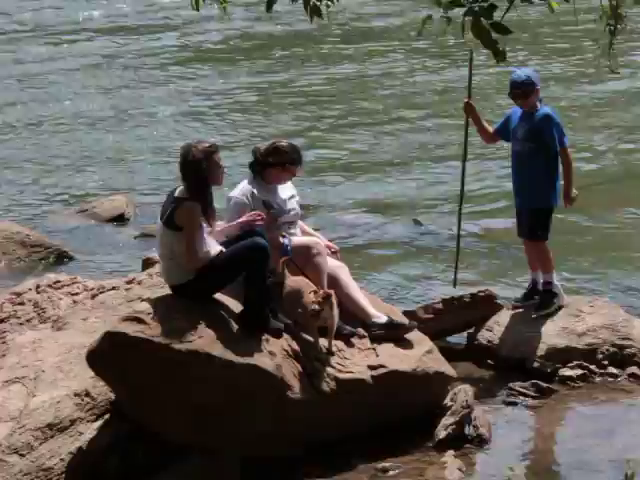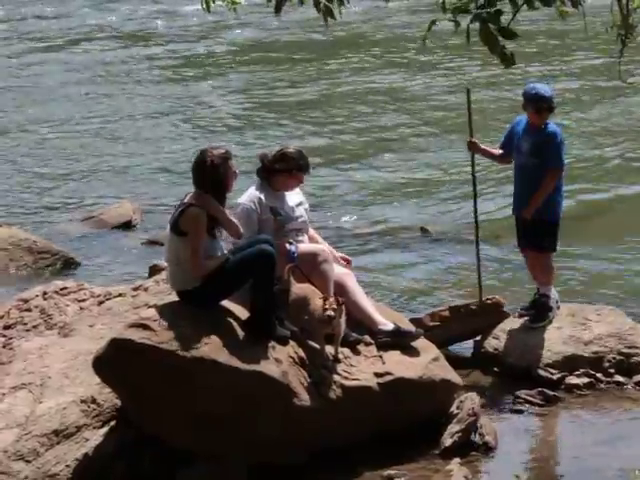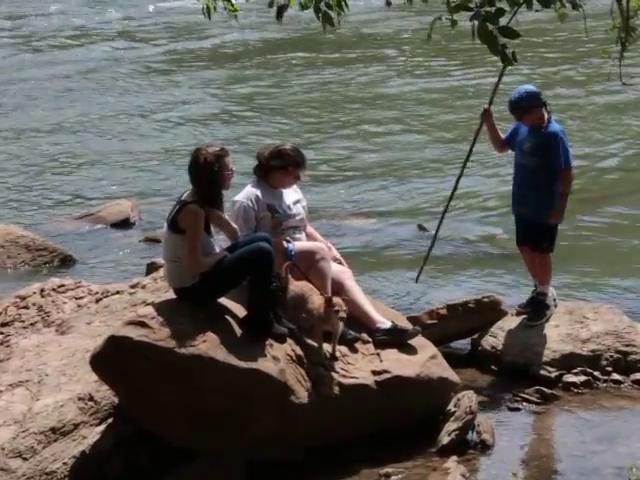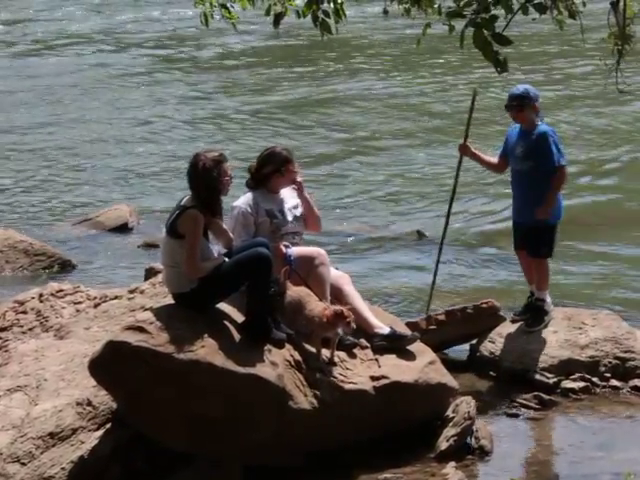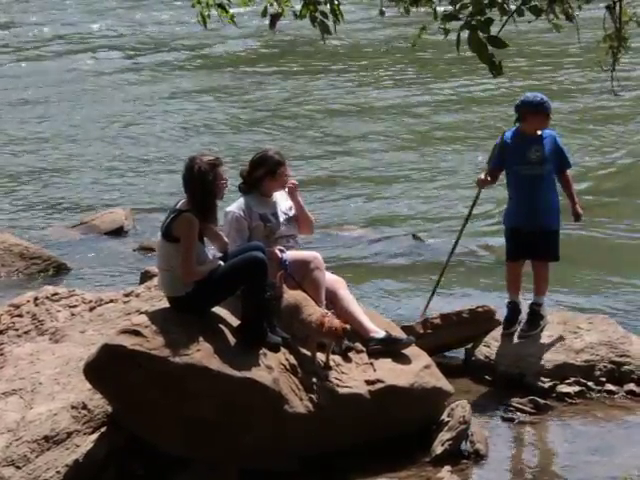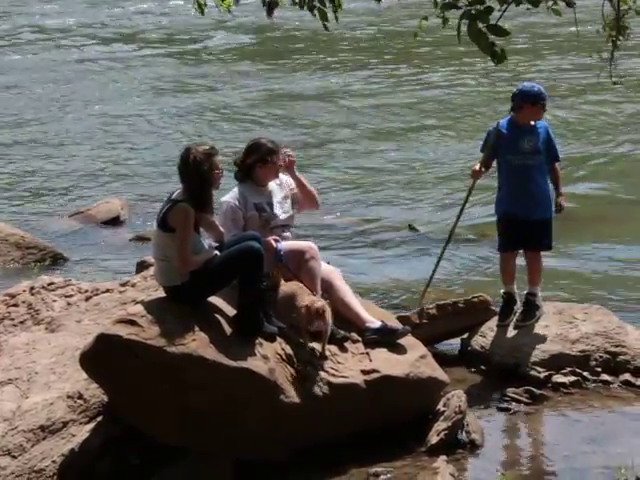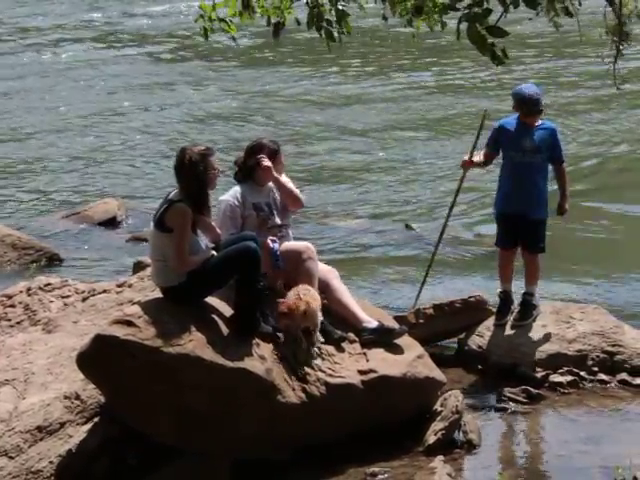
dt=0.7s
person 1, frame 1
left shoulder: (546, 117)
right shoulder: (514, 115)
left elbow: (564, 153)
right elbow: (490, 137)
left wrist: (568, 188)
right wrist: (474, 116)
left hip: (542, 194)
right hip: (522, 192)
left knee: (536, 241)
right knee: (527, 240)
left ankle: (553, 289)
right ankle: (536, 284)
person 1, frame 2
left shoulder: (552, 135)
right shoulder: (518, 125)
left elbow: (554, 176)
right elbow: (506, 157)
left wrist: (533, 205)
right wrist: (480, 150)
left hip: (545, 207)
right hip: (522, 204)
left knee: (541, 254)
right knee: (527, 252)
left ankle: (548, 300)
right ankle: (542, 293)
person 1, frame 3
left shoulder: (554, 134)
right shoulder: (522, 127)
left elbow: (567, 173)
right elbow: (501, 146)
left wrist: (559, 208)
right wrist: (489, 123)
left hip: (544, 207)
right hip: (523, 204)
left knee: (540, 252)
right knee: (525, 248)
left ankle: (546, 298)
right ankle: (540, 291)
person 1, frame 4
left shoulder: (545, 135)
right shoulder: (513, 133)
left elbow: (561, 172)
right elbow: (500, 166)
left wrist: (548, 204)
right wrist: (472, 154)
left hip: (542, 212)
right hip: (521, 210)
left knee: (538, 258)
right knee: (523, 253)
left ankle: (543, 305)
right ankle: (534, 297)
person 1, frame 5
left shoulder: (551, 139)
right shoulder: (507, 141)
left elbow: (562, 173)
right elbow: (494, 174)
left wrist: (574, 202)
right wrist: (484, 180)
left hip: (546, 216)
right hip: (517, 217)
left knee: (541, 263)
right knee: (513, 263)
left ankle: (537, 310)
right ankle: (513, 307)
person 1, frame 6
left shoulder: (543, 129)
right shoulder: (500, 130)
left elbow: (552, 164)
right elbow: (487, 161)
left wrist: (559, 193)
right wrist: (478, 169)
left hip: (539, 206)
right hip: (509, 207)
left knee: (533, 253)
right knee: (507, 254)
left ankle: (533, 299)
right ankle: (509, 297)
person 1, frame 7
left shoulder: (549, 131)
right shoulder: (504, 127)
left elbow: (559, 167)
right elbow: (487, 156)
left wrist: (564, 197)
right wrist: (473, 162)
left hip: (535, 206)
right hip: (507, 203)
left knee: (531, 253)
right knee: (505, 251)
left ankle: (530, 299)
right ankle: (505, 297)
person 2, frame 1
left shoulder: (286, 187)
right shoulder: (243, 196)
left wrist: (321, 239)
left hip: (298, 253)
left knee: (338, 269)
right knee: (314, 247)
left ankle: (375, 319)
person 2, frame 2
left shoulder: (295, 194)
right shoulder: (251, 202)
left wrist: (333, 252)
left hip: (306, 260)
left knee: (345, 276)
right knee: (321, 253)
left ankle: (382, 327)
person 2, frame 3
left shoulder: (292, 191)
right shoulder: (248, 199)
left elbow: (304, 227)
left wrist: (331, 248)
left hip: (302, 258)
left knee: (343, 273)
right knee: (318, 251)
left ankle: (379, 325)
person 2, frame 4
left shoulder: (290, 194)
right shoulder: (246, 205)
left elbow: (315, 227)
left wrist: (303, 196)
left hip: (301, 263)
left knee: (342, 280)
right knee: (318, 255)
left ankle: (377, 331)
person 2, frame 5
left shoulder: (283, 197)
right shoulder: (239, 210)
left elbow: (308, 229)
left wrist: (296, 199)
right wrist: (265, 253)
left hip: (297, 267)
left knee: (337, 284)
right knee: (313, 259)
left ankle: (373, 334)
person 2, frame 6
left shoulder: (281, 184)
right shoulder: (234, 200)
left elbow: (313, 204)
left wrist: (293, 174)
left hip: (292, 257)
left knee: (332, 274)
right knee: (309, 249)
left ankle: (369, 325)
person 2, frame 7
left shoulder: (278, 181)
right shoulder: (233, 199)
left elbow: (298, 204)
left wrist: (273, 176)
left hip: (290, 258)
left knee: (328, 274)
right knee: (305, 249)
left ankle: (366, 324)
person 3, frame 1
left shoulder: (184, 193)
right shoulder: (190, 207)
left elbow: (208, 234)
right elbow: (192, 260)
left wrist: (241, 223)
right wrist: (219, 252)
left hip: (189, 275)
right hip: (188, 283)
left knee: (255, 235)
right knee: (257, 249)
left ankle: (263, 307)
right ankle: (254, 317)
person 3, frame 2
left shoulder: (203, 201)
right shoulder: (196, 213)
left elbow: (237, 233)
right elbow: (197, 267)
left wrist: (218, 211)
right wrist: (226, 259)
left hip: (202, 277)
right hip: (195, 289)
left knee: (265, 242)
right knee: (264, 256)
left ankle: (270, 315)
right ankle: (261, 324)
person 3, frame 3
left shoulder: (199, 198)
right shoulder: (194, 209)
left elbow: (234, 236)
right elbow: (194, 264)
left wrist: (219, 218)
right wrist: (222, 255)
left hip: (198, 275)
right hip: (192, 286)
left knee: (262, 239)
right knee: (262, 253)
left ankle: (269, 313)
right ankle: (258, 322)
person 3, frame 4
left shoulder: (196, 203)
right shoulder: (193, 215)
left elbow: (228, 243)
right elbow: (193, 270)
left wrist: (214, 221)
right wrist: (220, 260)
left hip: (196, 281)
right hip: (190, 292)
left knee: (261, 245)
right knee: (261, 259)
left ankle: (267, 317)
right ankle: (257, 326)
person 3, frame 5
left shoulder: (191, 207)
right shoulder: (188, 218)
left elbow: (223, 246)
right elbow: (188, 274)
right wrist: (216, 263)
left hip: (192, 285)
right hip: (186, 296)
left knee: (256, 249)
right knee: (256, 262)
left ankle: (264, 322)
right ankle: (252, 331)
person 3, frame 6
left shoulder: (186, 197)
right shoulder: (183, 209)
left elbow: (219, 236)
right elbow: (184, 264)
right wrist: (212, 254)
left hip: (186, 276)
right hip: (182, 286)
left knee: (253, 238)
right knee: (252, 252)
left ankle: (260, 312)
right ankle: (250, 321)
person 3, frame 7
left shoulder: (182, 197)
right shoulder: (181, 209)
left elbow: (215, 236)
right elbow: (181, 263)
right wrist: (209, 255)
left hip: (182, 277)
right hip: (178, 286)
left knee: (249, 239)
right knee: (248, 252)
left ankle: (259, 312)
right ankle: (247, 322)
